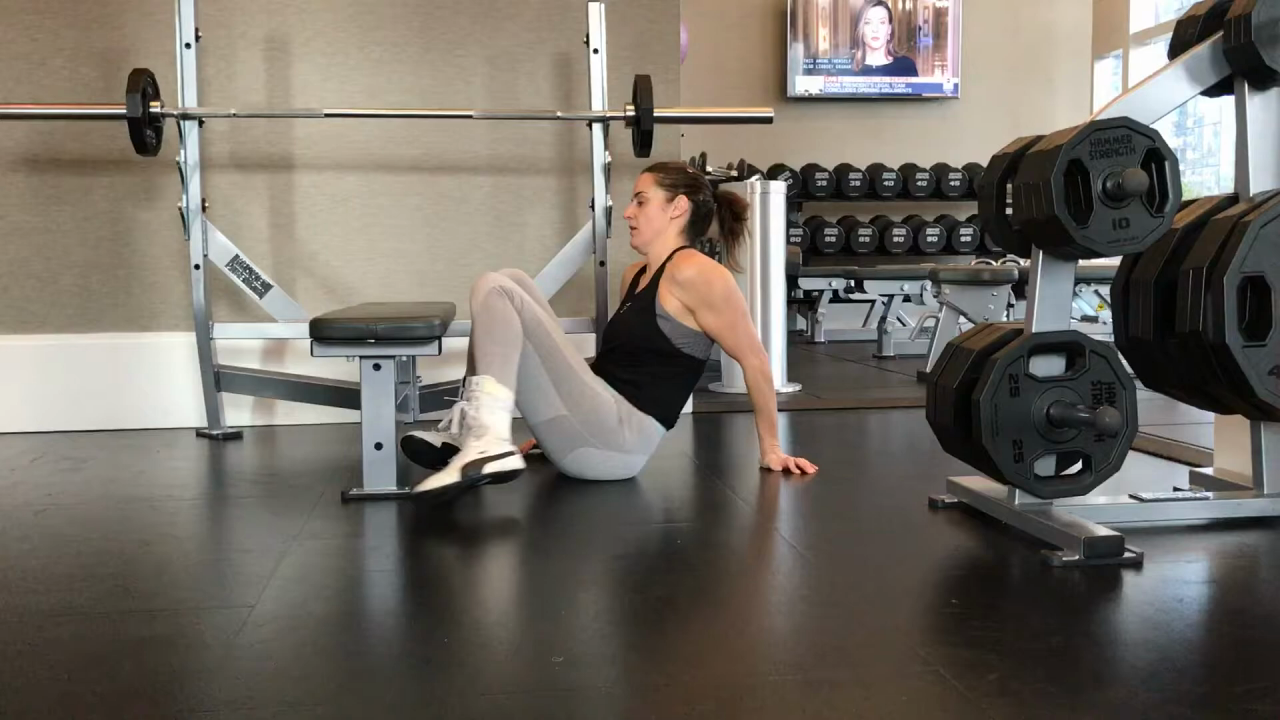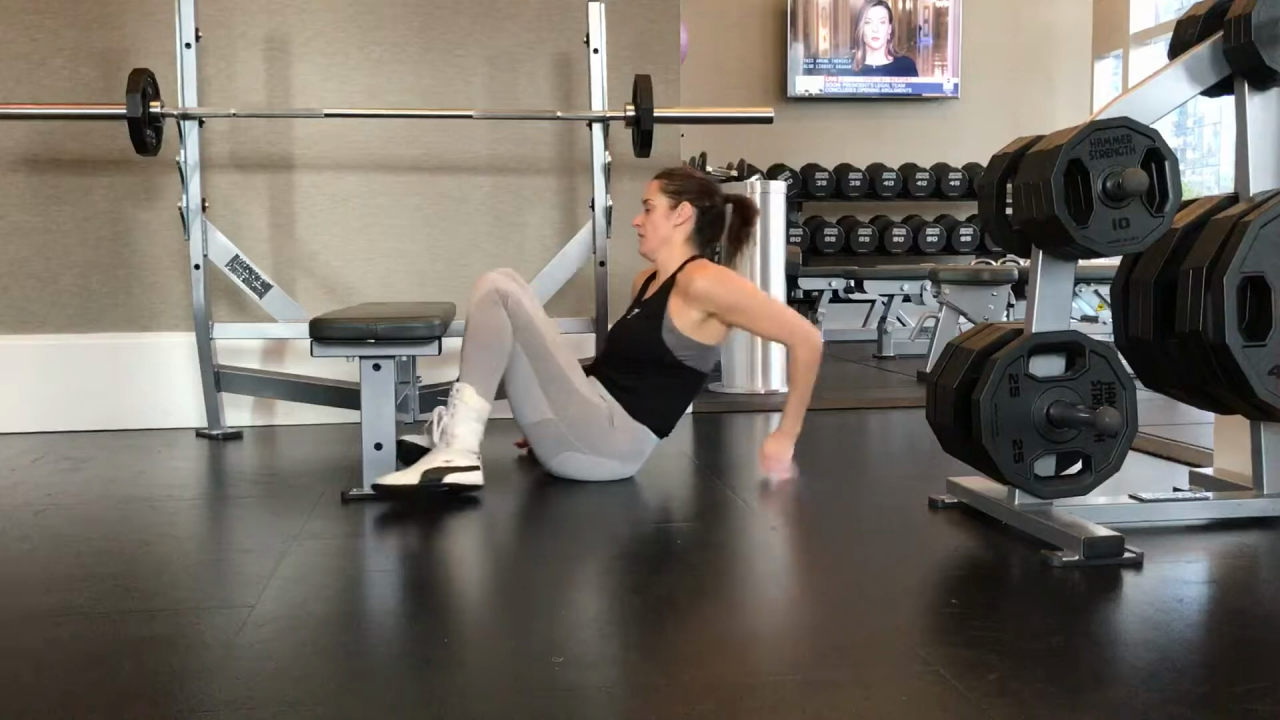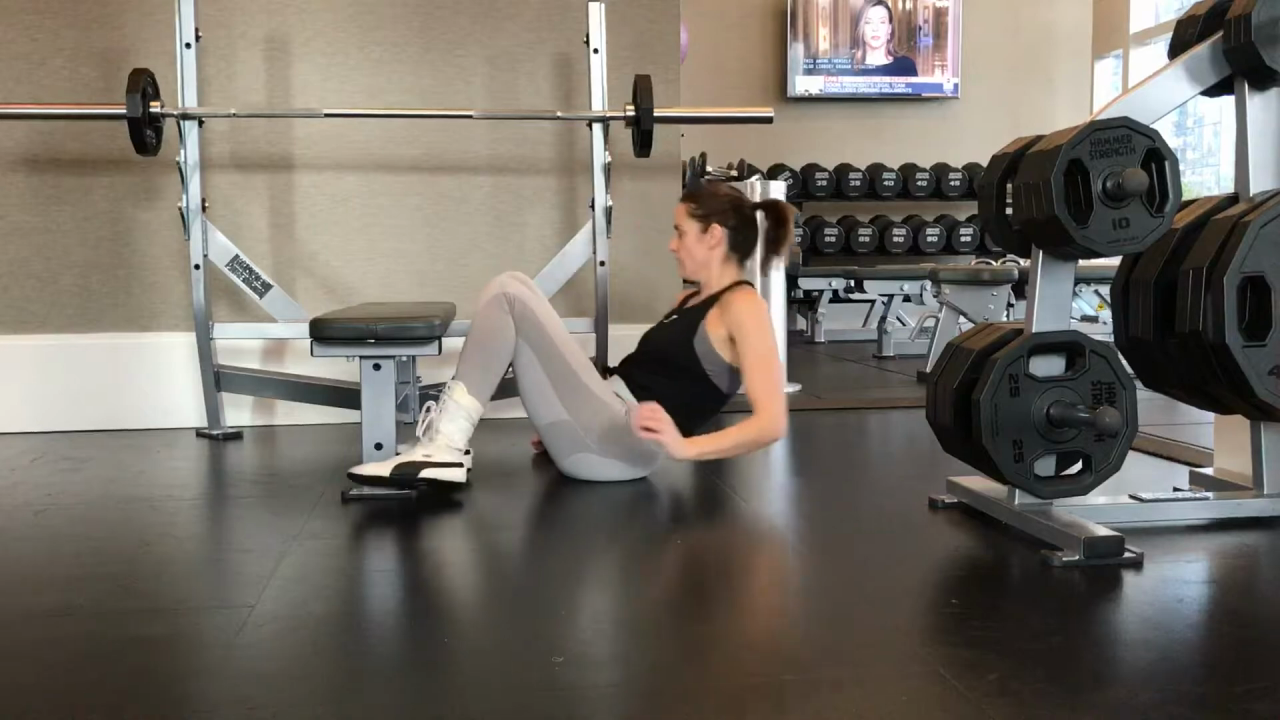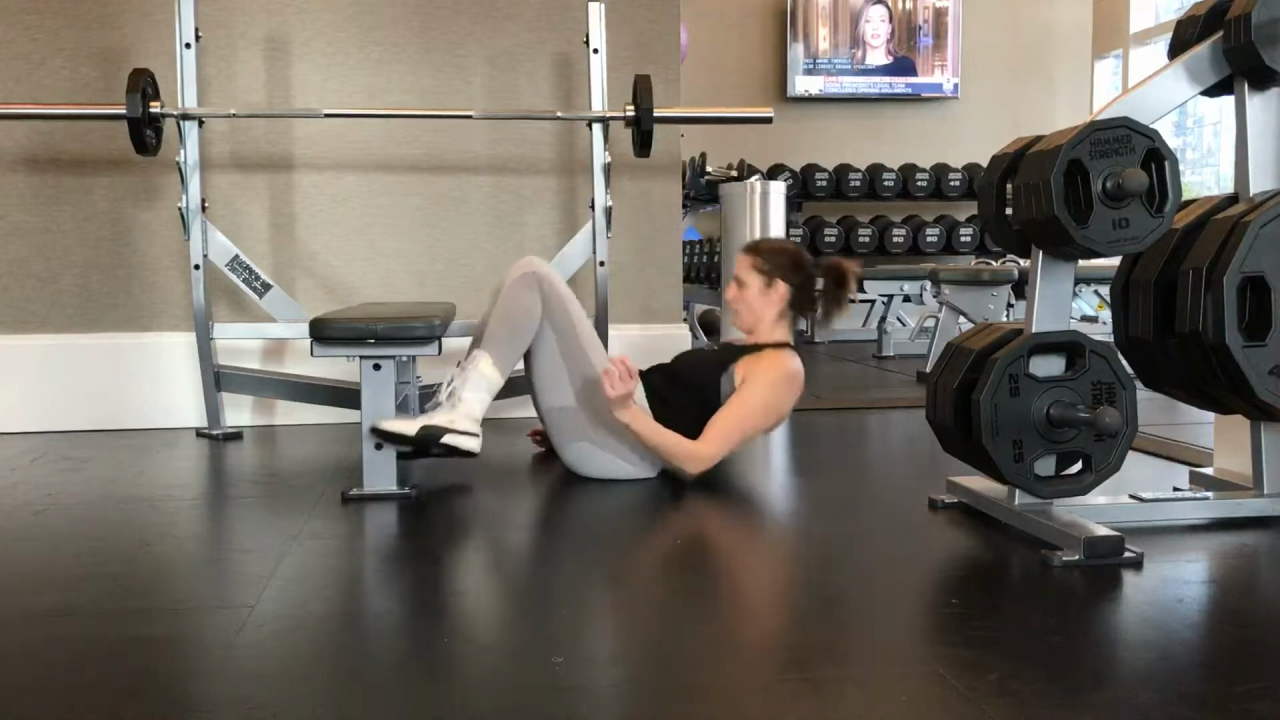
dt=0.2s
person 1, frame 1
left shoulder: (695, 274)
right shoulder: (636, 276)
left elbow: (753, 360)
left wrist: (770, 448)
right wrist: (559, 426)
left hip: (614, 444)
right hip: (595, 429)
left knee: (495, 290)
right knee: (510, 285)
left ankle: (489, 447)
right ankle: (471, 430)
person 1, frame 2
left shoulder: (704, 284)
right shoulder: (648, 282)
left elbow: (806, 340)
left wrist: (782, 441)
right wrist: (560, 419)
left hip: (605, 445)
right hip: (593, 427)
left knee: (496, 290)
right knee: (505, 287)
left ankle: (458, 453)
right ankle: (455, 438)
person 1, frame 3
left shoulder: (744, 310)
right shoulder: (698, 300)
left elbow: (772, 424)
left wrist: (683, 446)
right wrist: (566, 421)
left hip: (614, 446)
right hip: (607, 418)
left knee: (507, 296)
right knee: (512, 294)
left ankle: (444, 448)
right ankle: (443, 440)
person 1, frame 4
left shoulder: (781, 370)
right shoulder: (753, 349)
left elbow: (697, 457)
left wrist: (627, 413)
left hip: (617, 446)
right hip: (609, 428)
left knee: (532, 278)
right knee: (528, 280)
left ankle: (457, 415)
right ankle: (452, 413)
